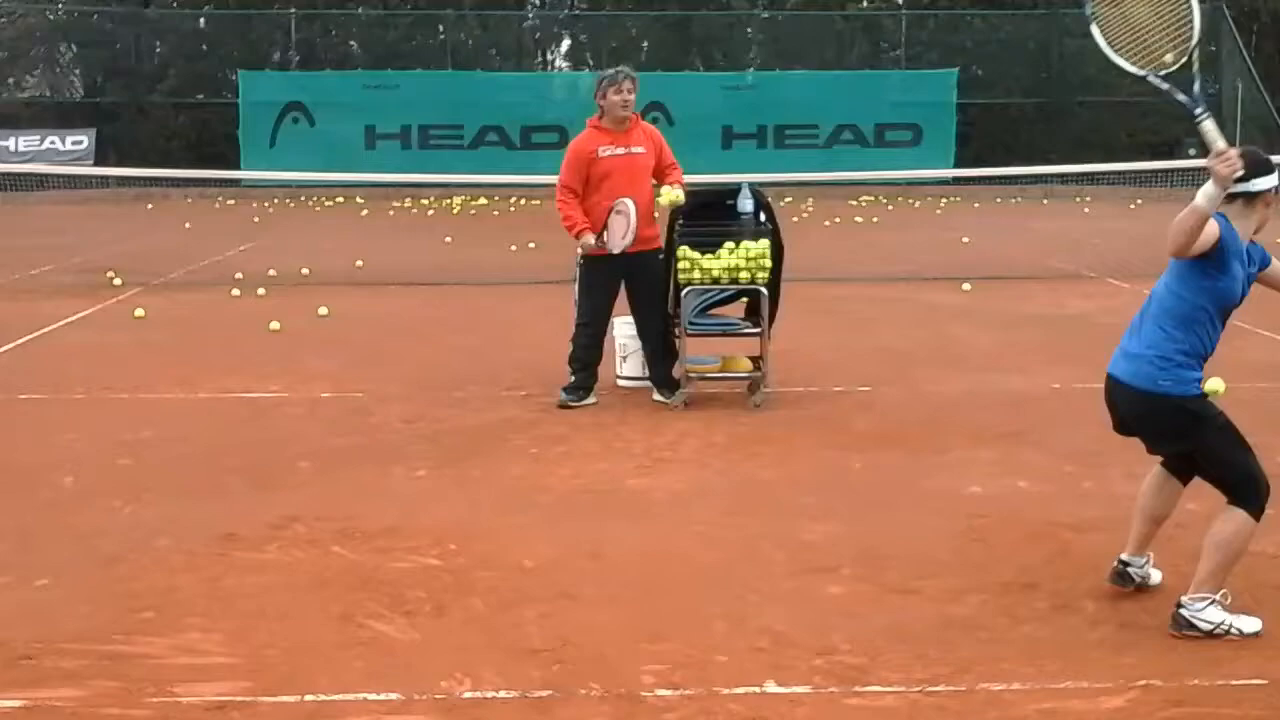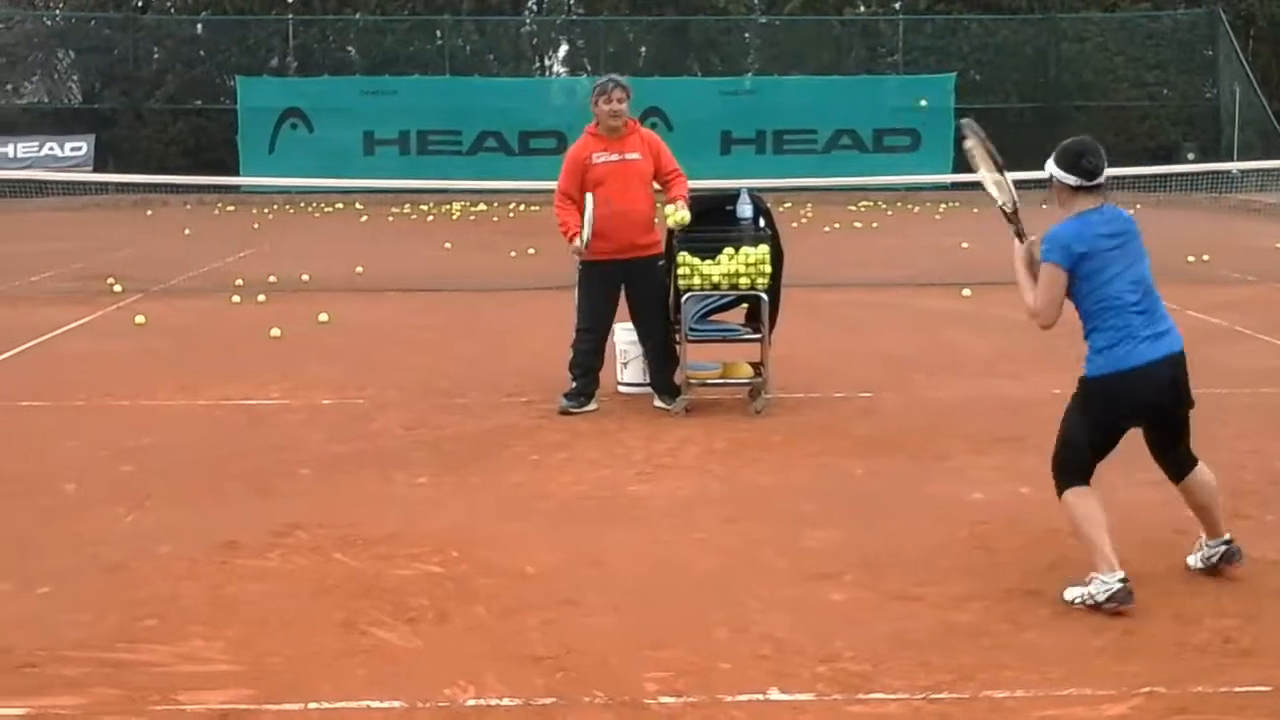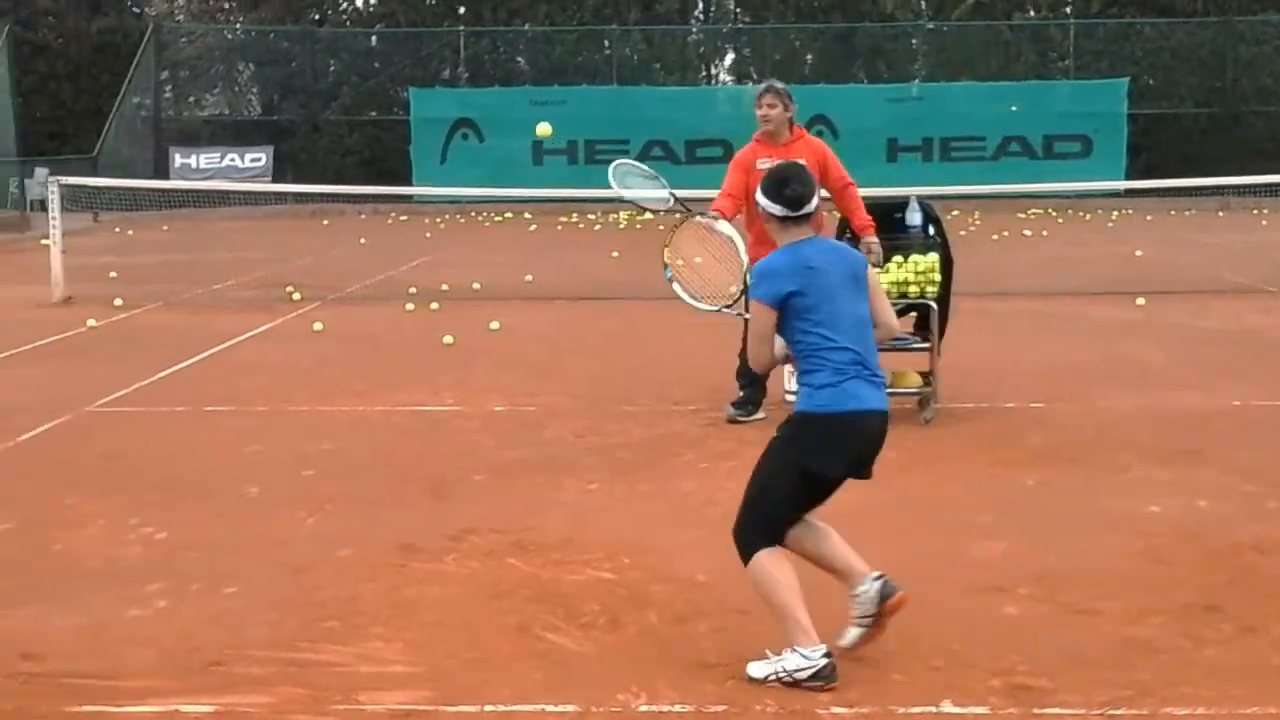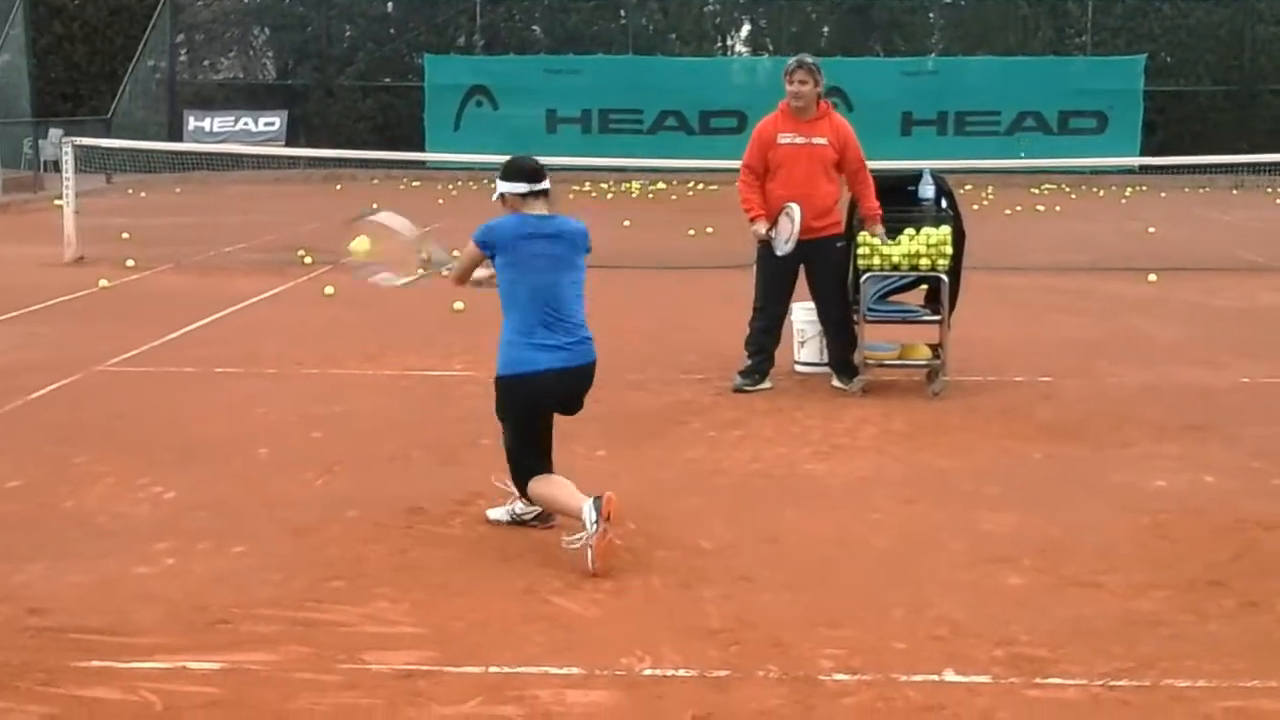
dt=1s
person 1, frame 1
right shoulder: (1215, 231)
right elbow: (1181, 243)
right wrist: (1212, 187)
left hip: (1128, 381)
right hip: (1164, 392)
left knee: (1182, 460)
left ankle: (1131, 564)
right ankle: (1198, 607)
person 1, frame 2
left shoulder: (1059, 239)
right shoulder: (1124, 221)
left elbow: (1044, 317)
left wrist: (1021, 266)
right wrist: (1040, 265)
left hip: (1115, 374)
right hip: (1168, 360)
left knee: (1070, 472)
right knee: (1177, 457)
left ankle: (1109, 579)
right ankle: (1221, 543)
person 1, frame 3
left shoulder: (772, 270)
right shoulder: (850, 258)
left elbow: (760, 361)
right elbow: (888, 327)
left hip: (827, 418)
right hip: (871, 415)
left knee: (753, 533)
right knee: (780, 514)
left ankle: (807, 654)
right ankle: (869, 585)
person 1, frame 4
left shoulder: (494, 232)
right shoulder: (574, 234)
left elbow: (460, 275)
left wrist: (477, 272)
left hip: (526, 372)
right hip: (579, 364)
left knee: (533, 477)
right knee: (520, 422)
left ankle: (588, 507)
right ankle: (530, 505)
person 2, frame 1
left shoulder: (650, 135)
right shoulder: (583, 143)
left elbow: (670, 170)
right elbow: (567, 194)
left wrist: (674, 187)
right wrist: (582, 231)
left hip: (646, 247)
right hip: (600, 250)
left knee: (655, 320)
right knee: (591, 322)
left ankle: (664, 383)
right ankle: (581, 385)
person 2, frame 2
left shoulder: (649, 141)
right shoulder: (580, 150)
left elbow: (675, 176)
right elbow: (567, 198)
left wrist: (679, 199)
right wrist: (575, 233)
left hip: (646, 253)
right hip: (597, 256)
left knee: (656, 326)
right knee: (591, 328)
left ankle: (665, 390)
right ankle: (582, 391)
person 2, frame 3
left shoulder: (815, 149)
right shoulder: (746, 156)
left elbow: (844, 189)
right elbow: (730, 199)
left wrist: (865, 229)
right wrist: (719, 216)
right hip: (765, 262)
right ankle: (750, 399)
person 2, frame 4
left shoulder: (838, 127)
right shoulder: (768, 127)
left elbow: (858, 174)
right elbow: (750, 176)
left wrist: (871, 217)
right wrist: (757, 216)
left hip: (827, 235)
left knee: (835, 307)
right knee: (768, 308)
left ankle: (844, 370)
right ankle: (757, 371)
